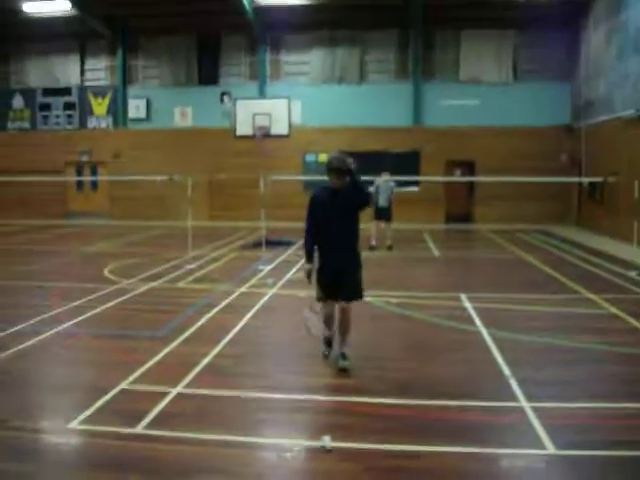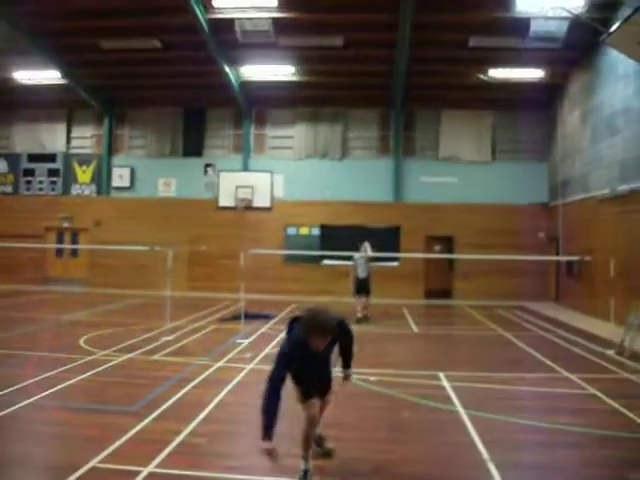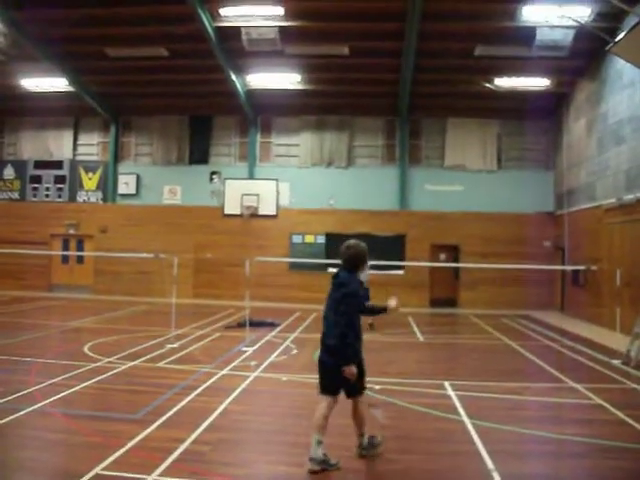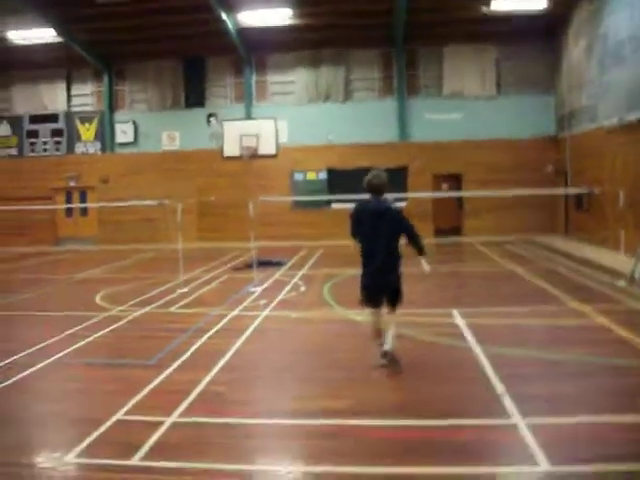
dt=1s
person 1, frame 1
left shoulder: (354, 192)
right shoulder: (318, 197)
left elbow: (366, 200)
right elbow: (311, 230)
left wrist: (354, 175)
right wrist: (309, 260)
left hip: (350, 260)
right hip: (326, 261)
left knee: (345, 308)
right knee: (328, 309)
left ankle: (342, 350)
right ankle: (328, 334)
person 1, frame 2
left shoulder: (338, 325)
right shoulder: (291, 347)
left elbow: (347, 339)
right elbow: (273, 389)
left wrist: (347, 366)
right wrist: (267, 436)
left hip: (322, 364)
right hip: (301, 371)
left knee: (324, 400)
right knee: (311, 414)
left ankle: (313, 435)
person 1, frame 3
left shoulder: (341, 281)
right shoulder: (353, 287)
right elbow: (345, 325)
left wrist: (383, 308)
right wrist: (349, 361)
left hip: (327, 353)
right hip: (345, 356)
left knee: (327, 400)
right knee: (356, 399)
left ankle: (316, 455)
right ankle: (363, 442)
person 1, frame 4
left shoulder: (358, 211)
right shoulder: (394, 213)
left elbow: (355, 234)
right elbow: (412, 235)
right wrist: (420, 252)
left hip: (369, 271)
right hip: (390, 271)
left knee: (375, 311)
right knee: (392, 309)
left ankle: (382, 352)
right ankle: (388, 345)
